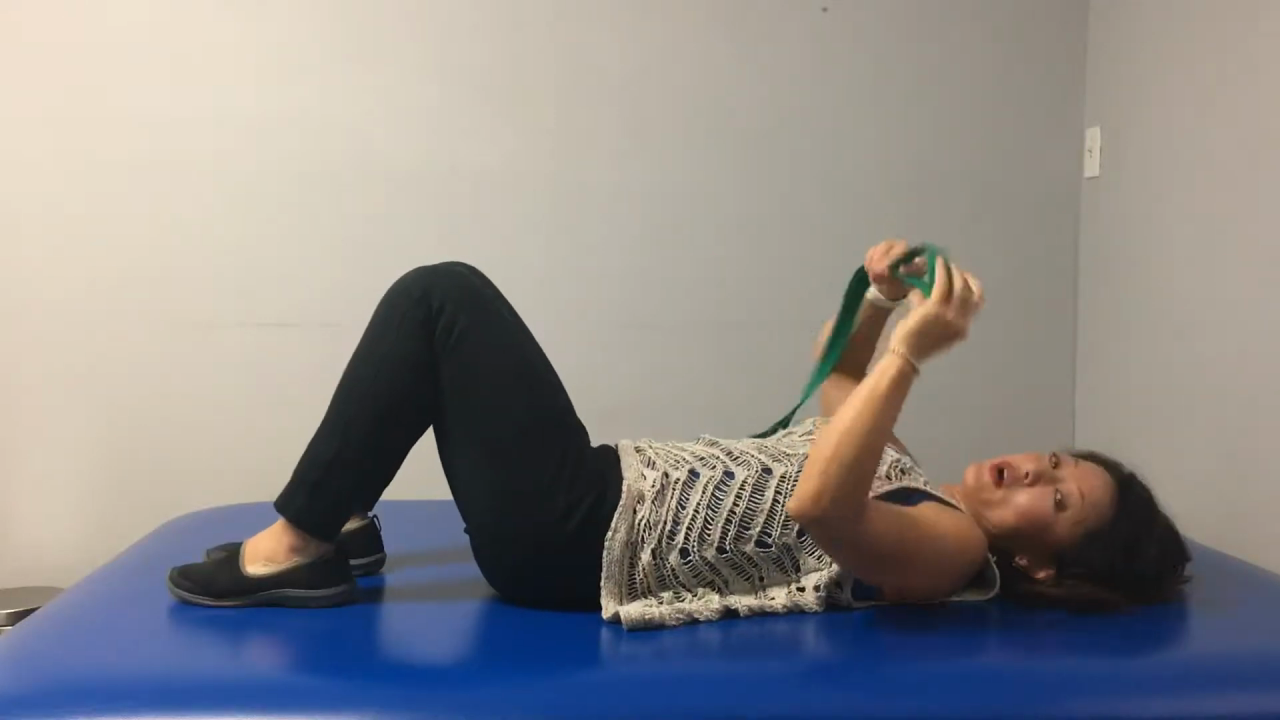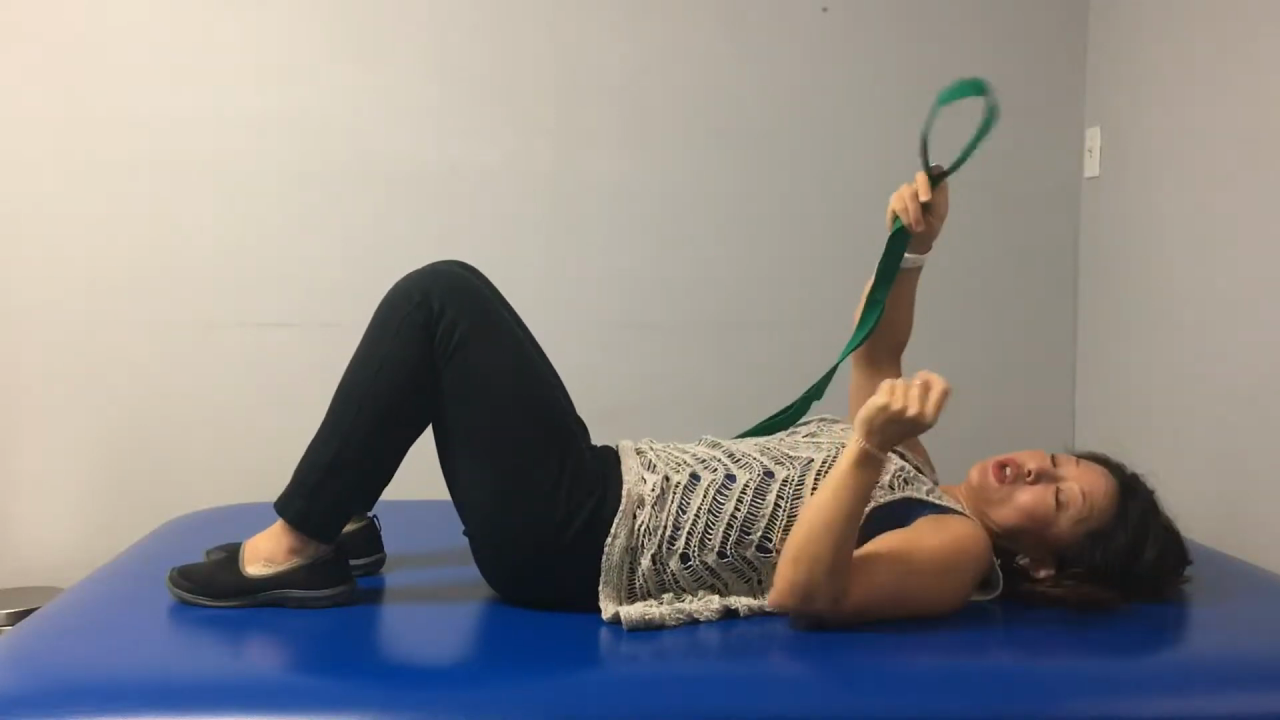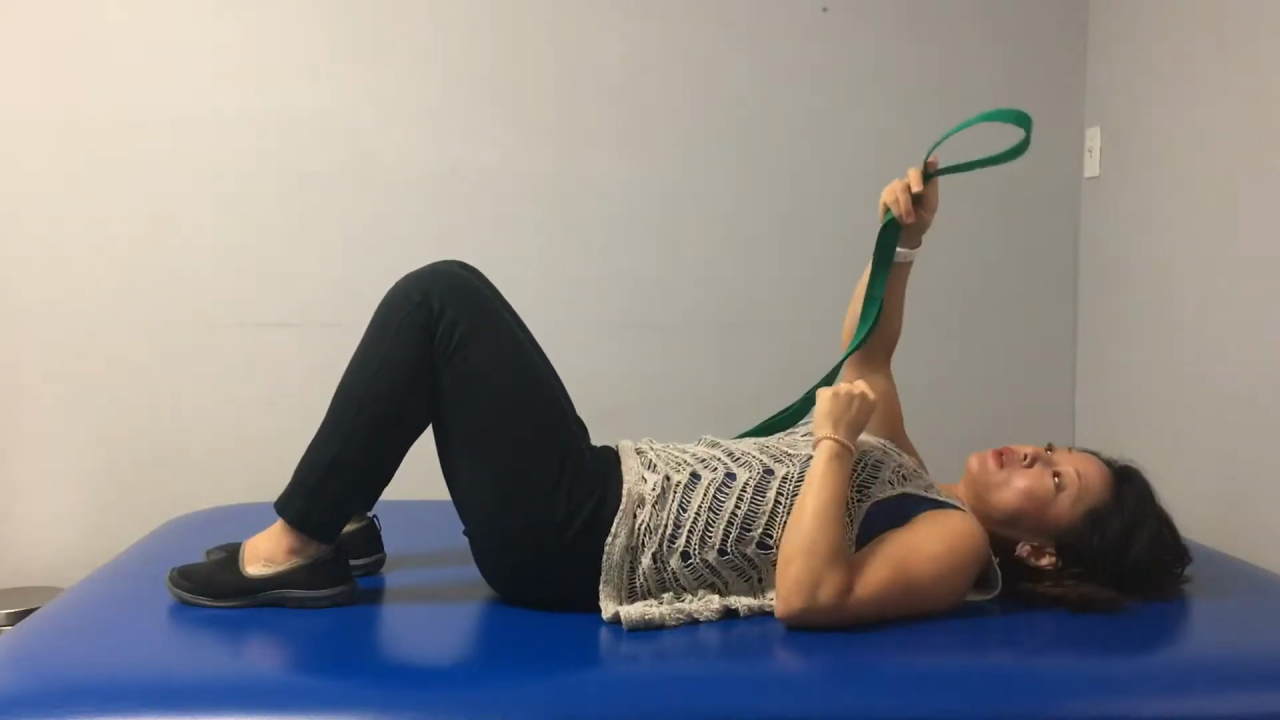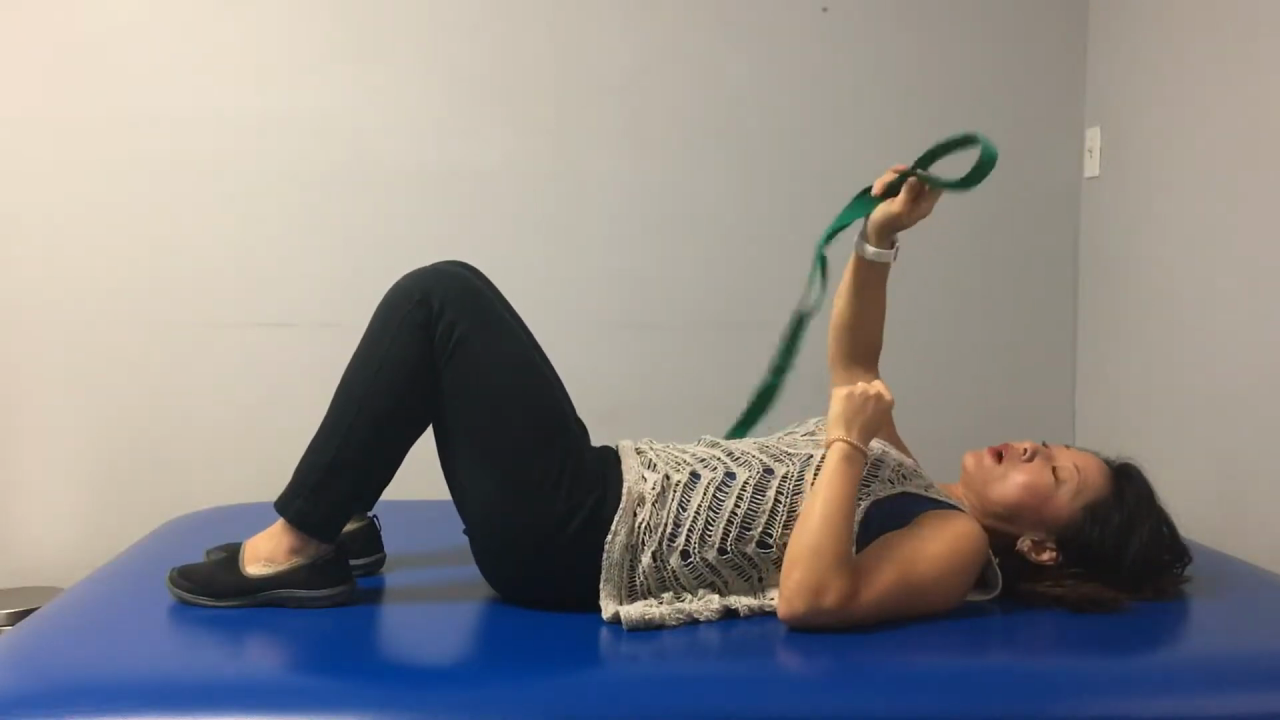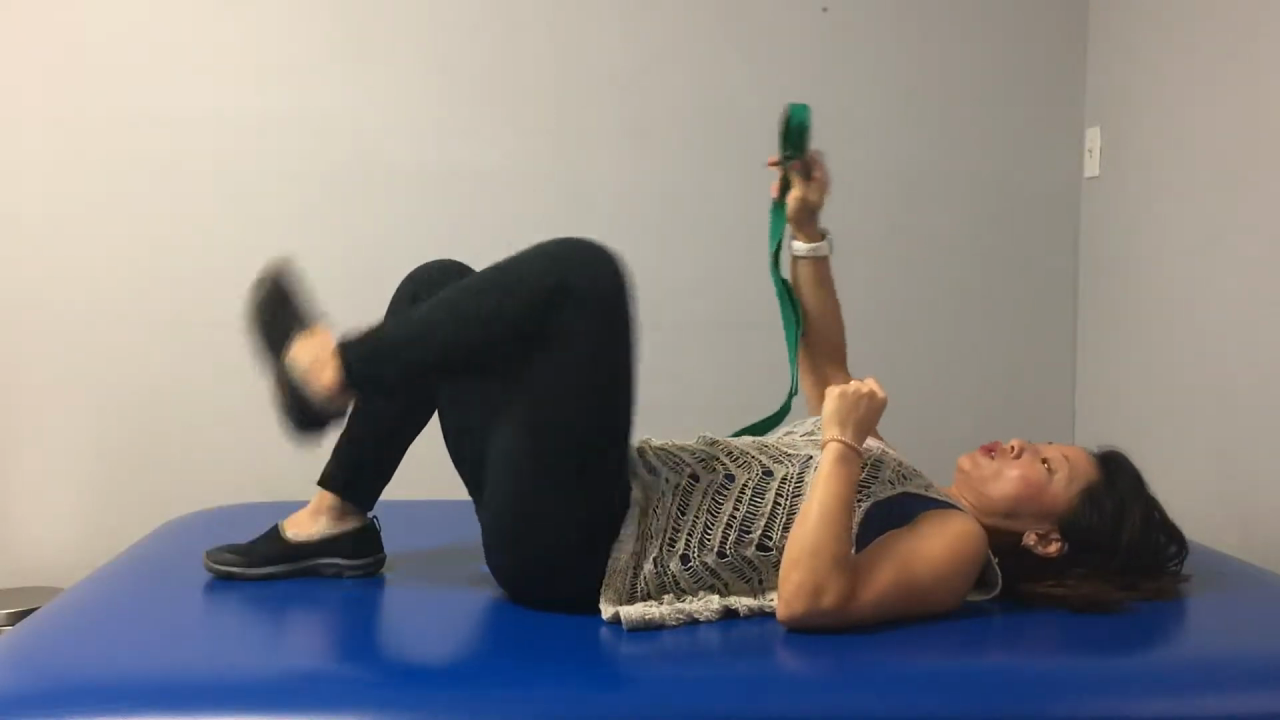
dt=0.4s
person 1, frame 1
left shoulder: (952, 546)
right shoulder: (911, 482)
left elbow: (814, 511)
right elbow: (836, 370)
left wrist: (908, 355)
right wrist: (876, 296)
left hip: (573, 543)
right hip: (602, 495)
left knee: (440, 297)
right knee: (449, 294)
left ankle: (300, 545)
right ankle: (335, 527)
person 1, frame 2
left shoulder: (958, 552)
right shoulder: (918, 485)
left elbow: (800, 591)
right elbow: (871, 358)
left wrist: (868, 443)
right wrist: (912, 247)
left hip: (573, 545)
right hip: (604, 492)
left knee: (442, 295)
right knee: (447, 294)
left ankle: (301, 544)
right ankle: (333, 528)
person 1, frame 3
left shoulder: (956, 545)
right shoulder: (911, 482)
left elbow: (806, 597)
right elbow: (866, 361)
left wrist: (834, 441)
right wrist: (903, 241)
left hip: (575, 546)
right hip: (601, 496)
left knee: (444, 295)
right knee: (445, 298)
left ankle: (299, 547)
right ankle: (333, 527)
person 1, frame 4
left shoulder: (955, 546)
right shoulder: (911, 486)
left elbow: (809, 598)
right elbow: (855, 364)
left wrist: (847, 442)
right wrist: (879, 240)
left hip: (570, 546)
right hip: (600, 492)
left knee: (441, 298)
right knee: (443, 295)
left ankle: (298, 544)
right ankle: (333, 525)
person 1, frame 5
left shoulder: (954, 548)
right shoulder: (908, 485)
left elbow: (808, 599)
right elbow: (825, 367)
left wrist: (838, 442)
right wrist: (805, 231)
left hip: (571, 554)
right hip: (597, 510)
left knee: (580, 273)
right knee: (437, 283)
left ankle: (333, 372)
right ankle: (336, 519)
